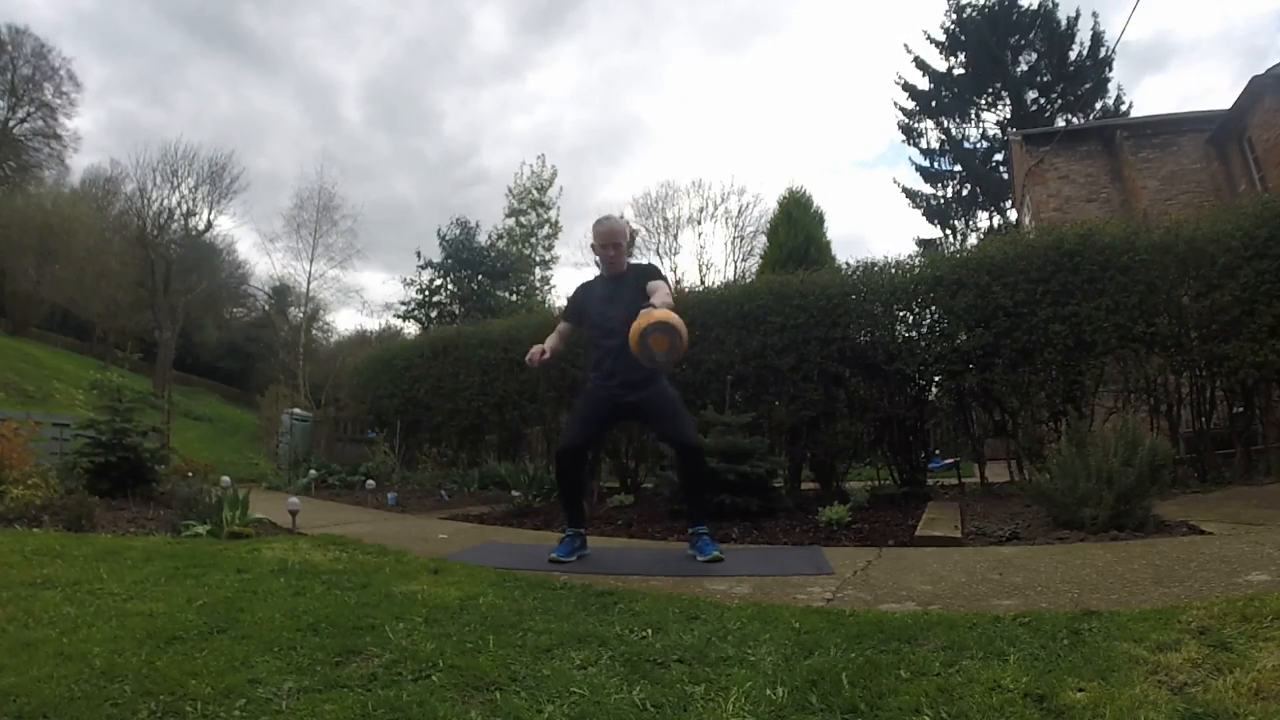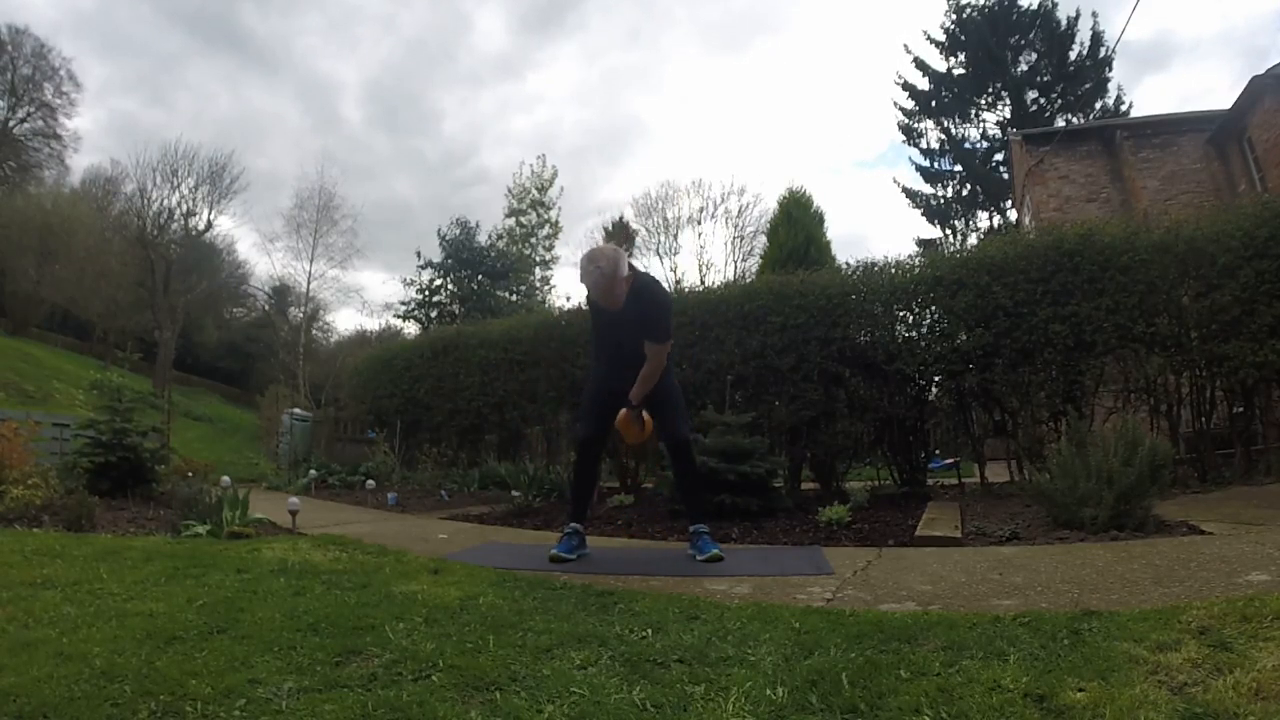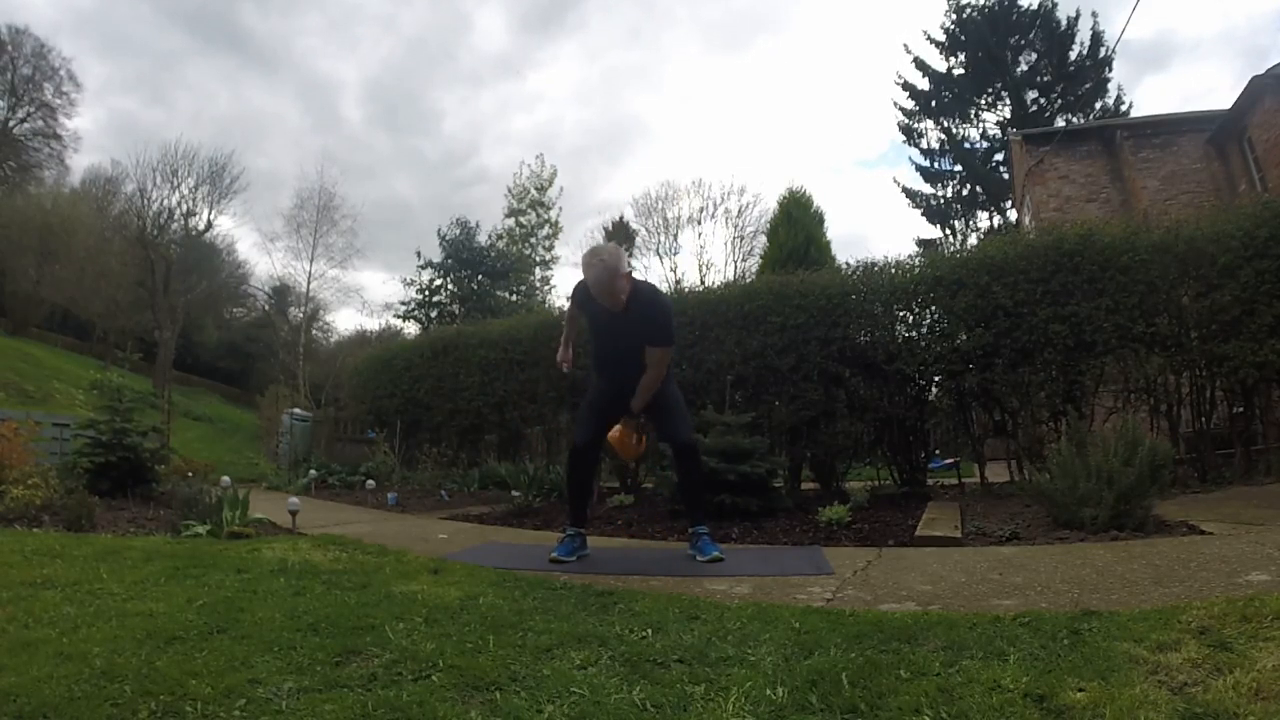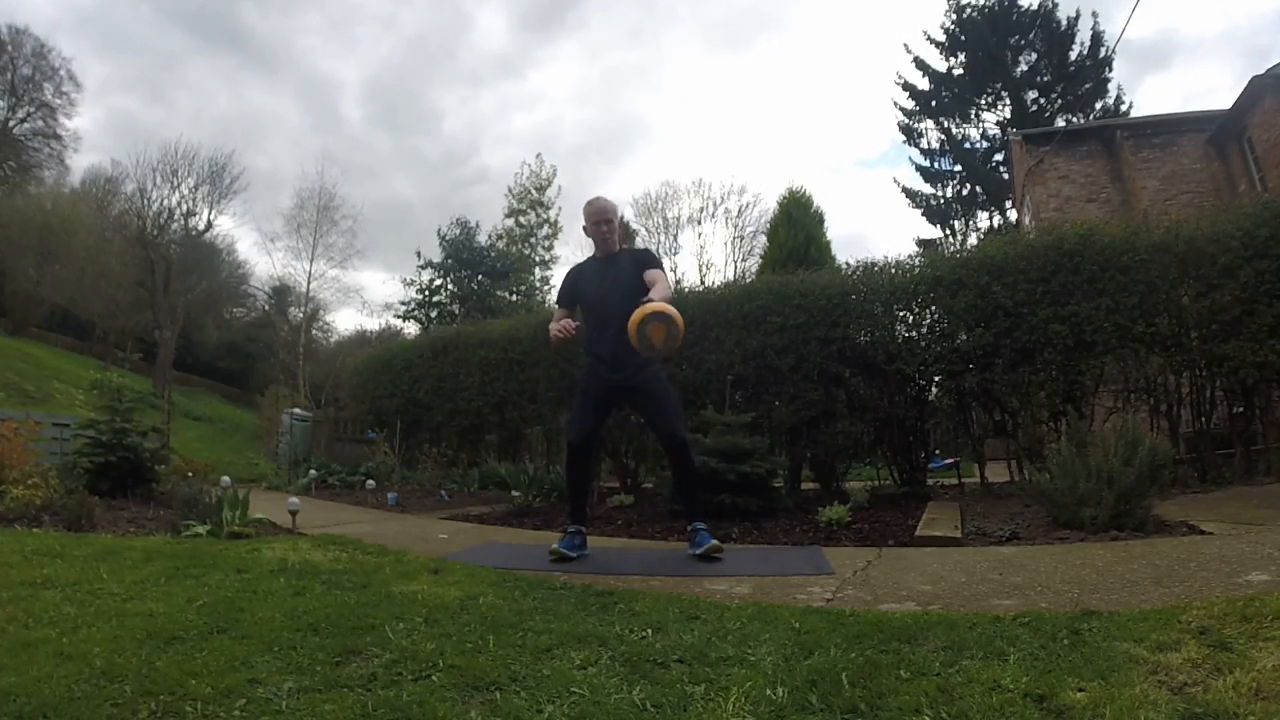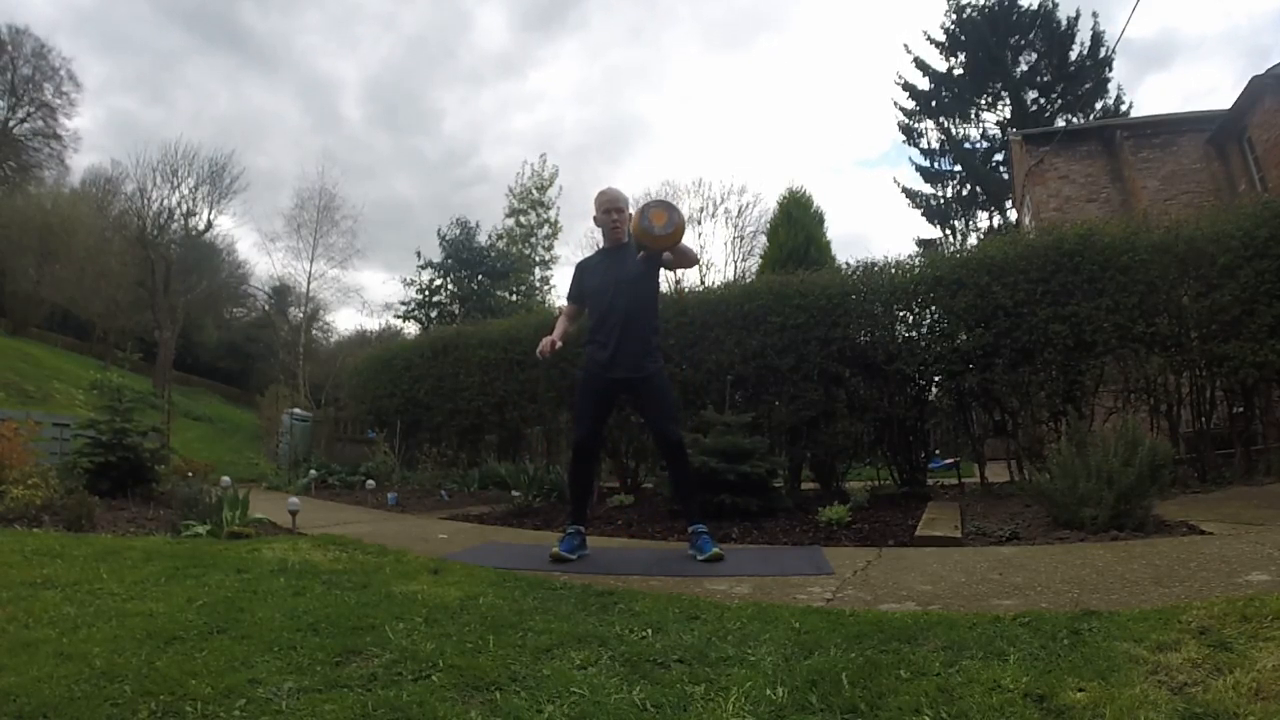
dt=0.4s
person 1, frame 1
left shoulder: (645, 272)
right shoulder: (586, 292)
left elbow: (663, 293)
right elbow: (563, 332)
left wrist: (656, 308)
right wrist: (546, 347)
left hip: (649, 386)
right hip: (603, 389)
left knee: (690, 446)
right knee: (568, 451)
left ankle: (698, 533)
right ankle: (575, 534)
person 1, frame 2
left shoulder: (654, 297)
right shoulder: (595, 282)
left elbow: (655, 362)
left wrist: (634, 403)
left hip: (650, 379)
right hip: (606, 374)
left knee: (679, 443)
right knee: (587, 444)
left ankle: (699, 532)
right ankle: (575, 532)
person 1, frame 3
left shoulder: (655, 303)
right shoulder: (585, 291)
left elbow: (655, 371)
left wrist: (633, 412)
right wrist: (565, 346)
left hip: (650, 386)
right hip: (607, 386)
left knee: (685, 444)
right knee: (581, 448)
left ankle: (699, 533)
right ankle: (575, 533)
person 1, frame 4
left shoulder: (640, 258)
right shoulder: (577, 275)
left elbow: (662, 284)
right elbow: (556, 322)
left wrist: (655, 300)
right wrist: (558, 328)
left hip: (643, 368)
right hip: (598, 373)
left knee: (676, 440)
right knee: (577, 443)
left ankle: (697, 528)
right ankle: (576, 531)
person 1, frame 5
left shoulder: (646, 251)
right shoulder: (586, 267)
left elbow: (690, 260)
right elbow: (570, 313)
right wrist: (555, 336)
left hip: (645, 367)
right hip: (599, 368)
left knee: (672, 443)
right knee: (583, 446)
left ankle: (697, 531)
right ankle: (576, 531)
